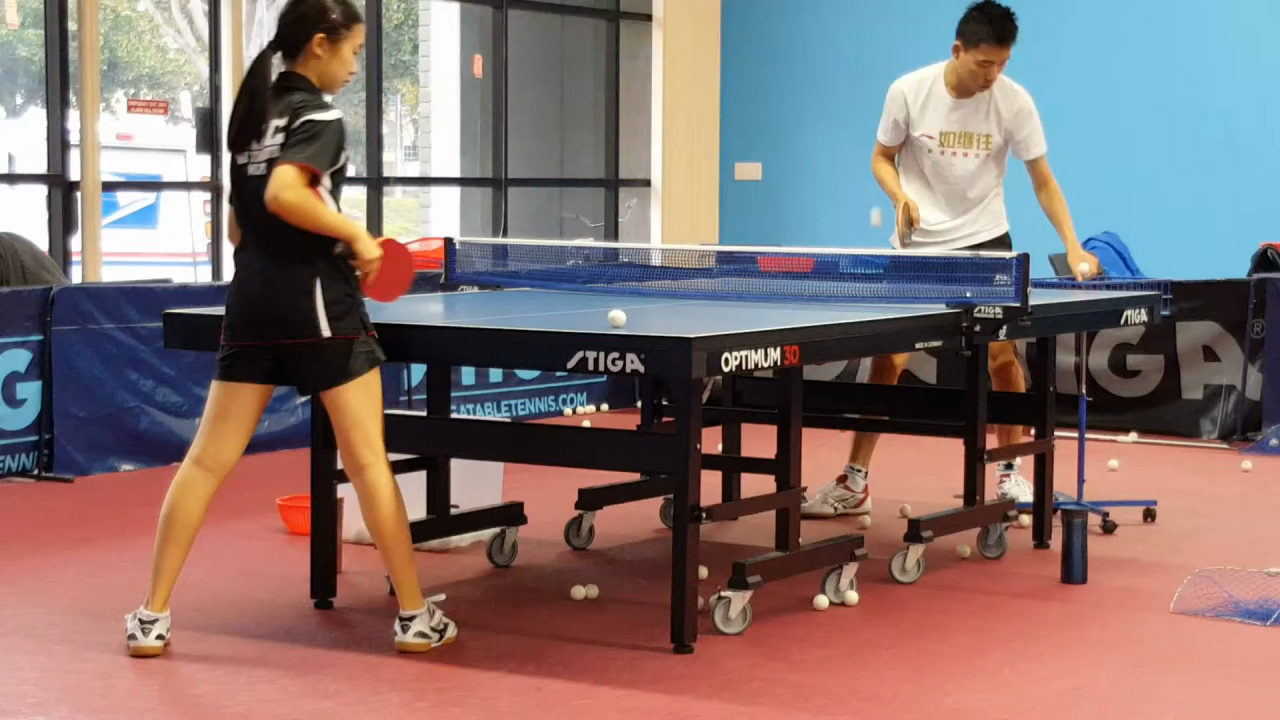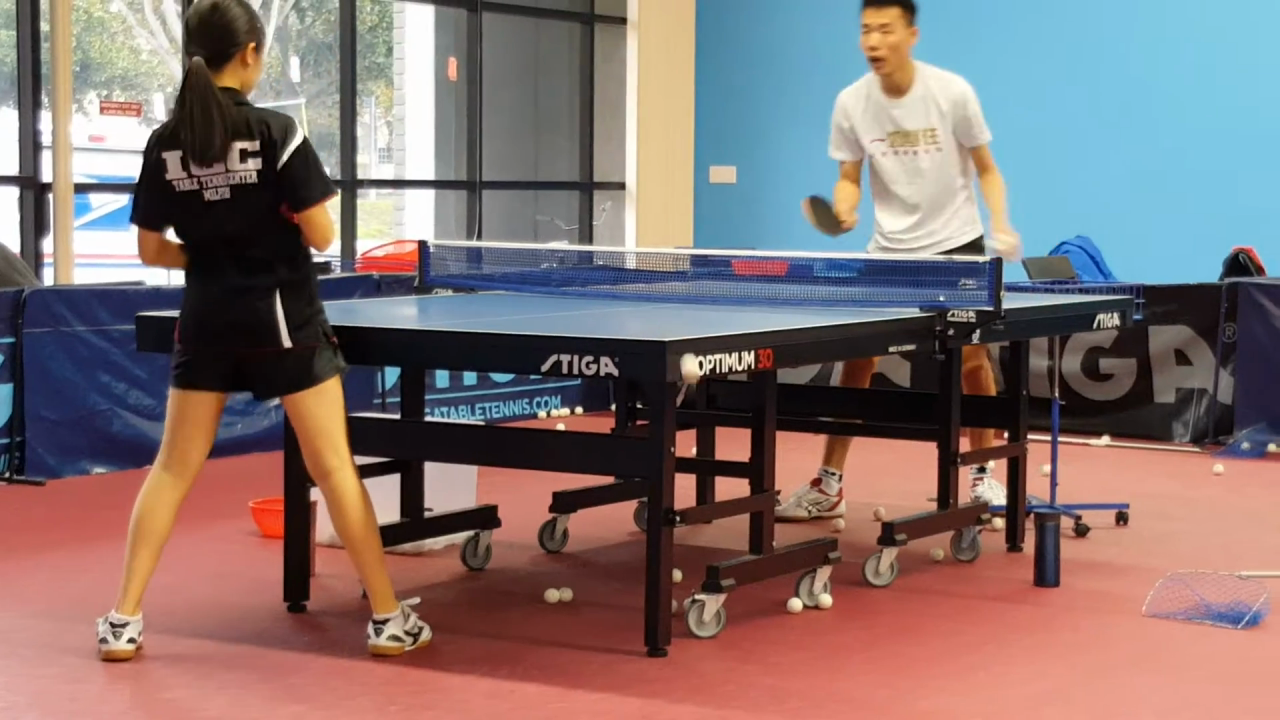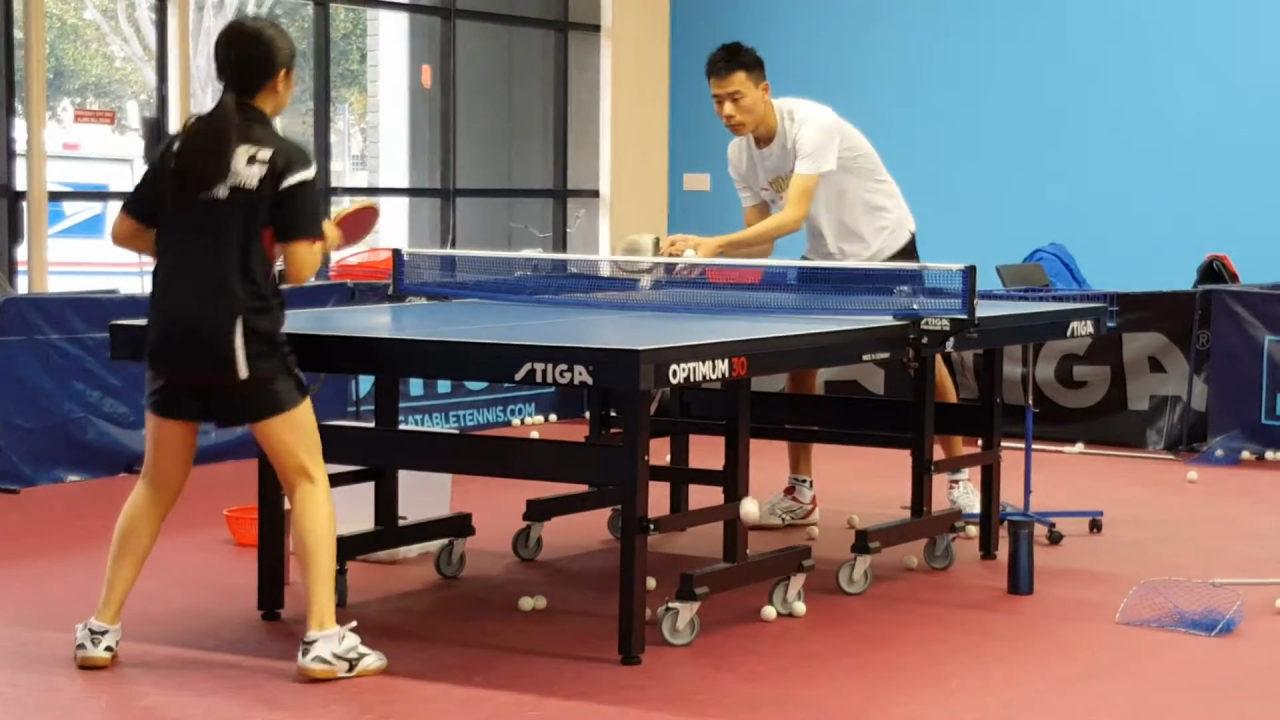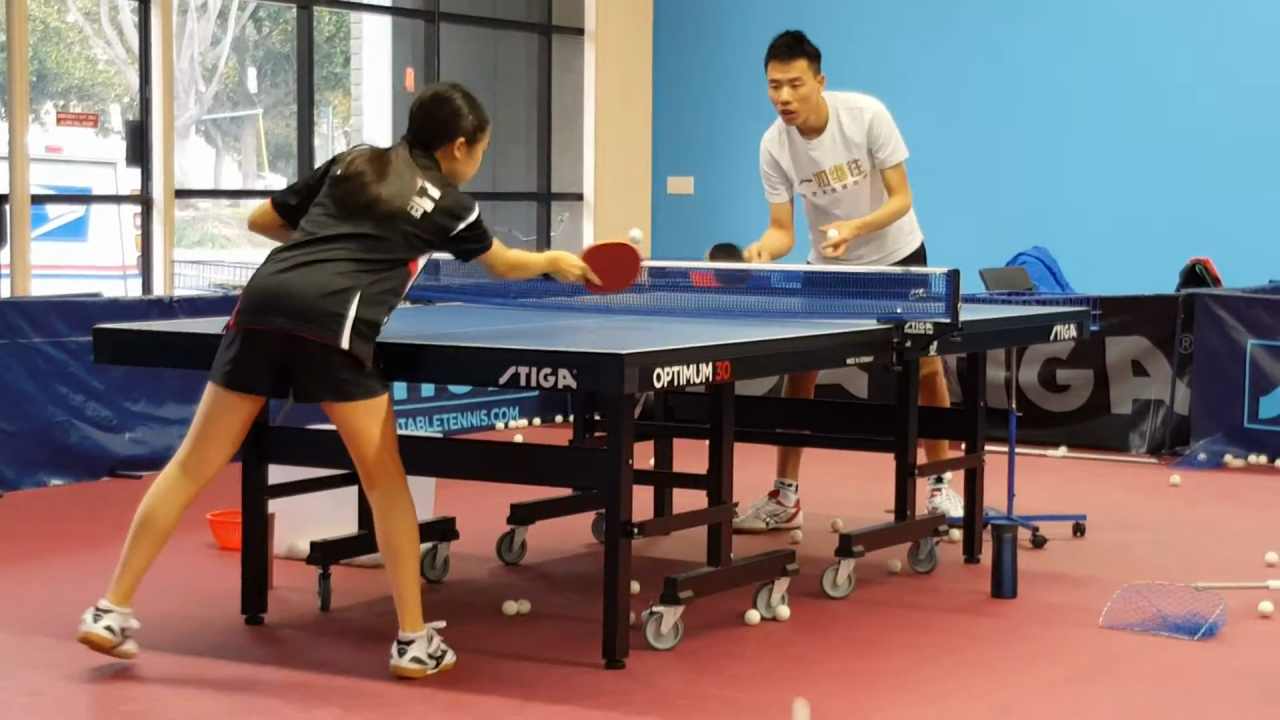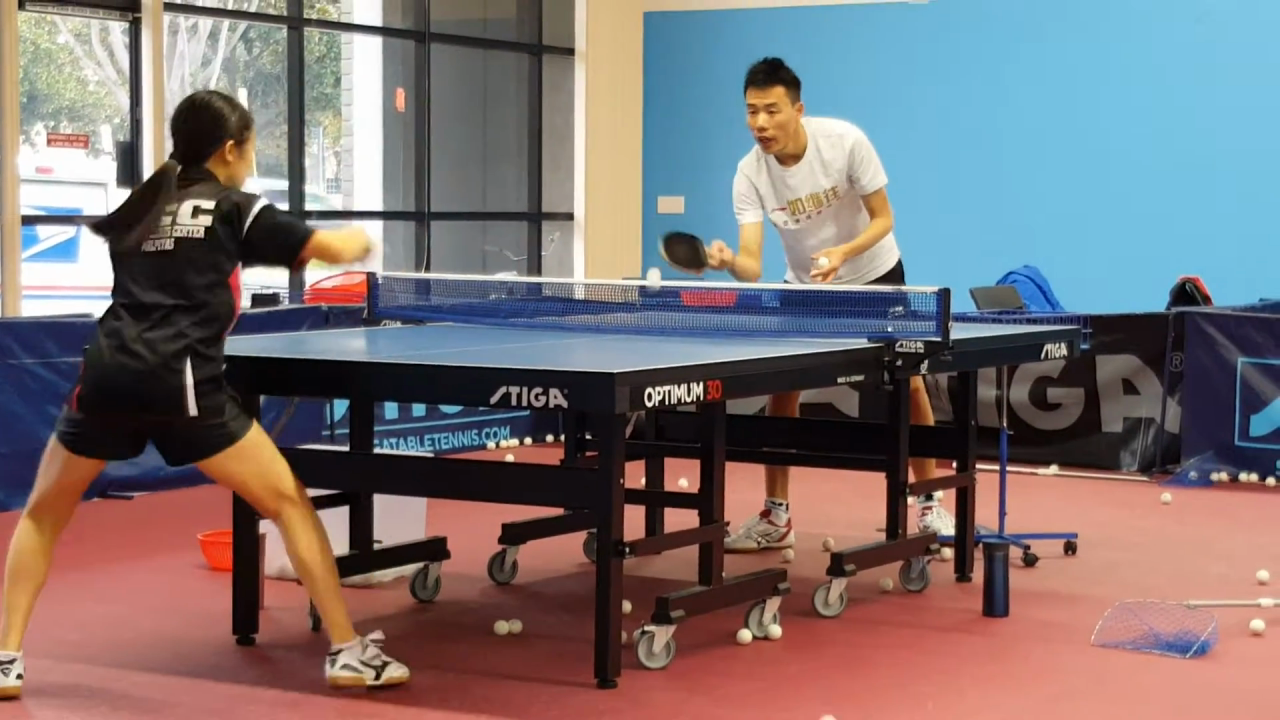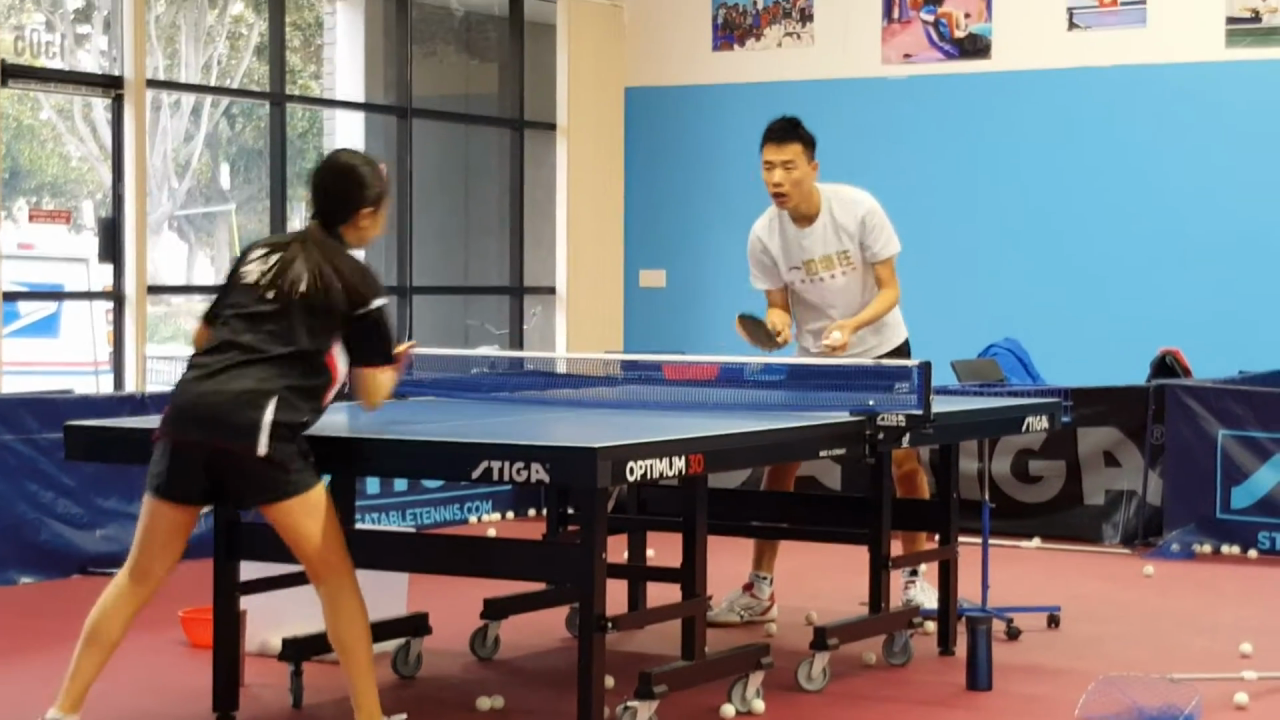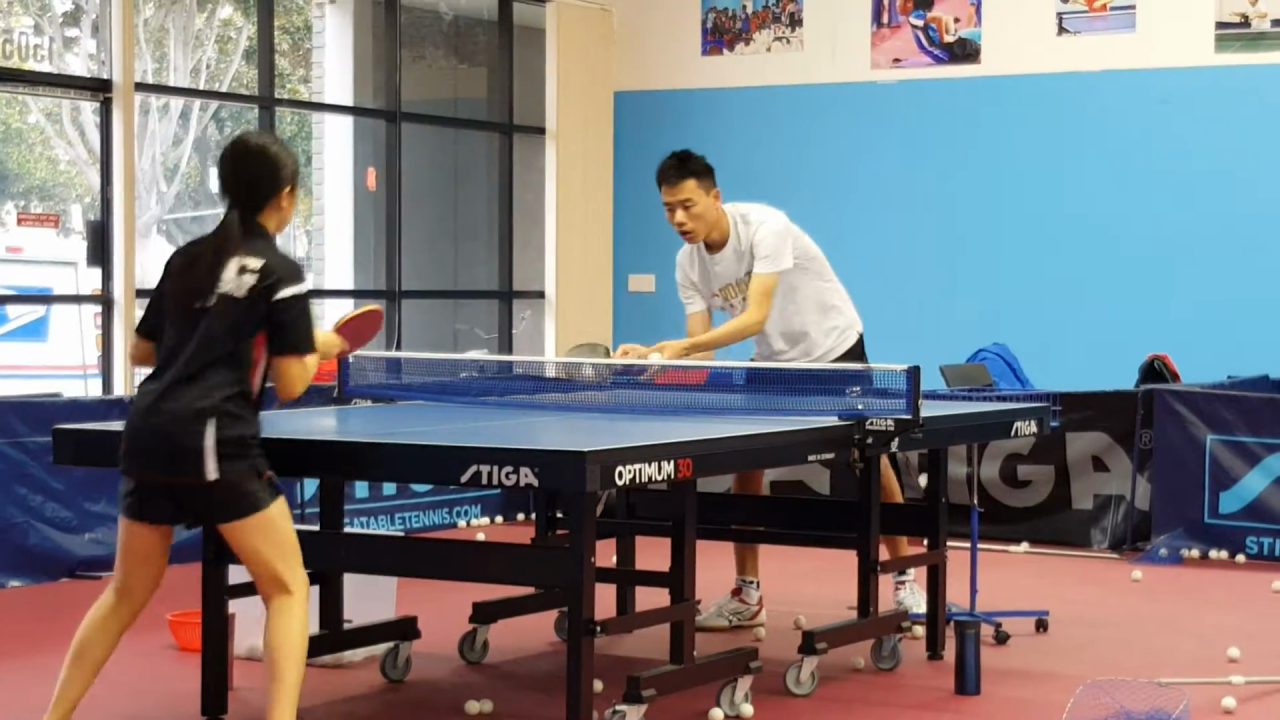
dt=0.7s
person 1, frame 1
left shoulder: (253, 115)
right shoulder: (317, 115)
right elbow: (282, 194)
right wrist: (354, 233)
left hip: (251, 307)
right hip: (319, 308)
left knee: (207, 461)
right knee: (369, 462)
left ankle: (150, 616)
right ankle: (415, 615)
person 1, frame 2
left shoulder: (165, 143)
right shoulder: (276, 132)
left elbow: (152, 251)
right elbow: (319, 235)
left hip: (205, 322)
right hip: (283, 319)
left knee: (172, 470)
right knee: (333, 468)
left ankle: (122, 620)
right ankle: (388, 618)
person 1, frame 3
left shoulder: (181, 145)
right shoulder: (285, 158)
left elbow: (126, 233)
right elbow: (300, 268)
right wrist: (326, 240)
left hip: (173, 335)
right hip: (242, 338)
left knee: (157, 484)
right knee: (308, 481)
left ankle: (100, 627)
right ankle: (324, 637)
person 1, frame 4
left shoulder: (347, 165)
right shoulder: (449, 203)
left elbow: (263, 218)
right elbow: (499, 262)
right wrist: (556, 261)
left hip: (265, 304)
right hip: (333, 323)
left knee: (193, 466)
right knee: (385, 480)
left ankle: (113, 610)
right ankle: (414, 639)
person 1, frame 5
left shoulder: (135, 208)
right shoulder: (237, 210)
right elbow: (337, 248)
right wrist: (366, 243)
left hip: (108, 378)
right hip: (181, 386)
right knee: (289, 506)
right ankle: (348, 651)
person 1, frame 6
left shoulder: (257, 256)
right shoulder: (356, 283)
right elbow: (372, 393)
right wrist: (390, 370)
left hip: (189, 415)
right hip: (257, 428)
left knee: (141, 574)
right knee: (333, 573)
person 1, frame 7
left shoulder: (185, 259)
right shoulder: (278, 270)
left elbow: (142, 352)
right elbow: (290, 384)
right wrist: (319, 349)
left hip: (148, 437)
right hip: (215, 445)
left knee: (129, 590)
right knee: (289, 587)
person 2, frame 1
left shoulder: (1015, 102)
right shoulder: (908, 91)
left elbow: (1043, 183)
right elbow: (882, 157)
left wrist: (1072, 246)
right wrist: (901, 198)
left hip: (985, 239)
right hip: (917, 243)
left knee: (1002, 351)
right knee: (887, 358)
left ankle: (1010, 471)
right ankle: (854, 481)
person 2, frame 2
left shoulder: (952, 92)
right shoulder: (850, 104)
left elbow: (986, 171)
right elbow: (849, 180)
left wrist: (1001, 228)
right wrist: (842, 207)
left hip: (955, 243)
right hip: (889, 248)
left knee: (972, 357)
right knee: (857, 361)
left ankle: (983, 475)
right ankle: (829, 484)
person 2, frame 3
left shoulder: (811, 122)
right shoulder: (739, 155)
left elbow: (795, 216)
right elbow: (759, 242)
left wrist: (716, 244)
right wrist: (699, 246)
left hip: (887, 246)
right hip: (826, 258)
right knee: (800, 363)
left ankle: (959, 477)
right ankle: (800, 492)
person 2, frame 4
left shoulder: (868, 114)
right shoulder: (774, 146)
left elbow: (901, 200)
right elbow: (782, 231)
left wrist: (855, 227)
right wrist: (761, 249)
left hip: (896, 255)
right hip: (829, 265)
left knee: (927, 368)
right knee: (800, 370)
left ankle: (940, 485)
right ankle: (785, 495)
person 2, frame 5
left shoulder: (846, 140)
right shoulder: (749, 173)
left elbow: (883, 219)
right elbow: (751, 261)
left wrist: (843, 252)
right wrist: (727, 259)
left hip: (875, 274)
right hip: (806, 286)
left knee: (908, 385)
right knee: (782, 387)
left ankle: (929, 503)
right ankle: (776, 515)
person 2, frame 6
left shoulder: (859, 207)
right shoulder: (763, 235)
left elbow: (891, 290)
right elbow: (779, 306)
left wrist: (850, 325)
right wrist: (776, 324)
left hip: (880, 348)
right hip: (814, 358)
left knee: (906, 460)
right knee: (780, 462)
left ankle: (915, 578)
right ankle: (760, 588)
person 2, frame 7
left shoulder: (764, 225)
right shoulder: (689, 261)
left elbow: (757, 319)
right elbow: (697, 345)
left wrist: (682, 347)
right wrist: (649, 353)
left hip: (836, 349)
right hip: (775, 364)
right knee: (747, 466)
left ankle: (903, 579)
right ankle: (747, 594)
